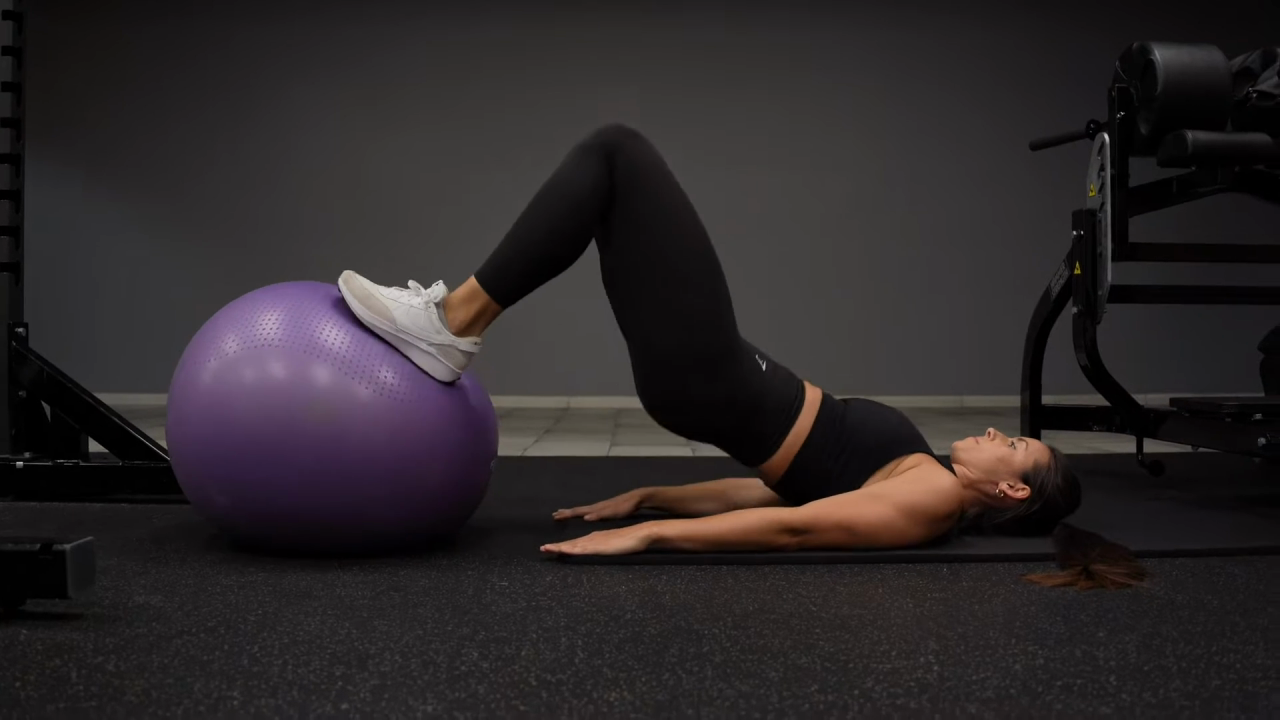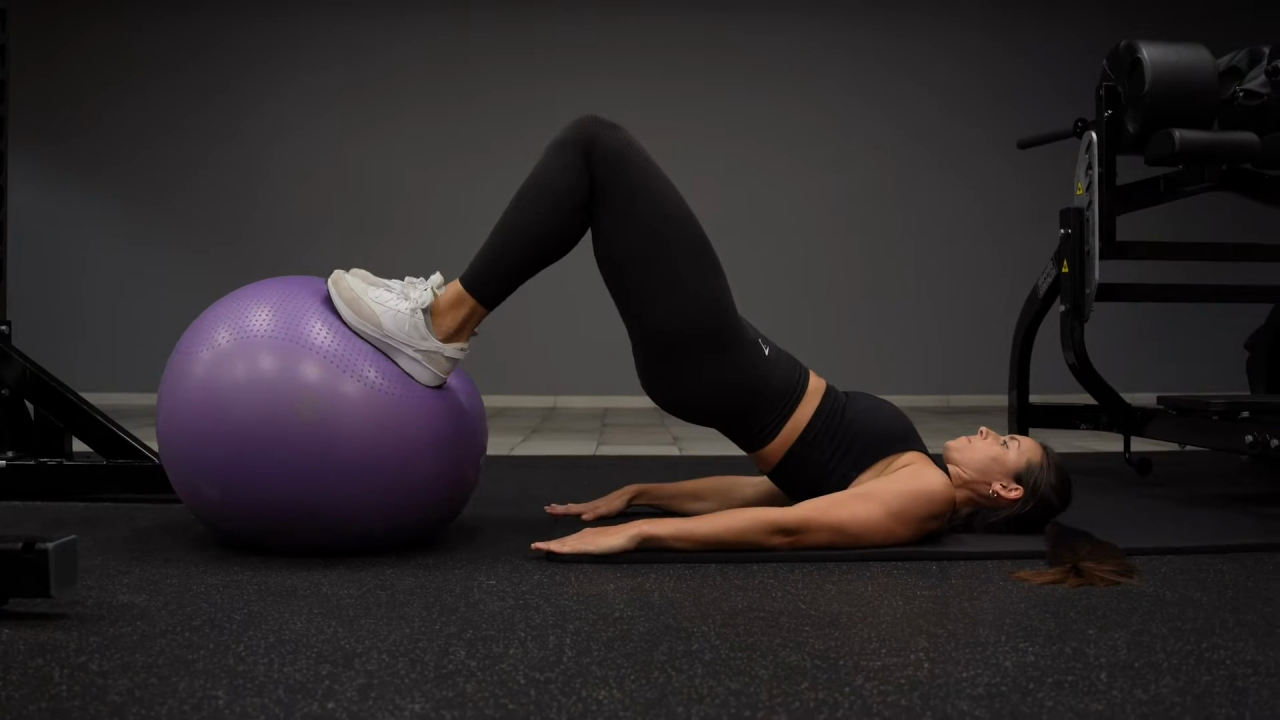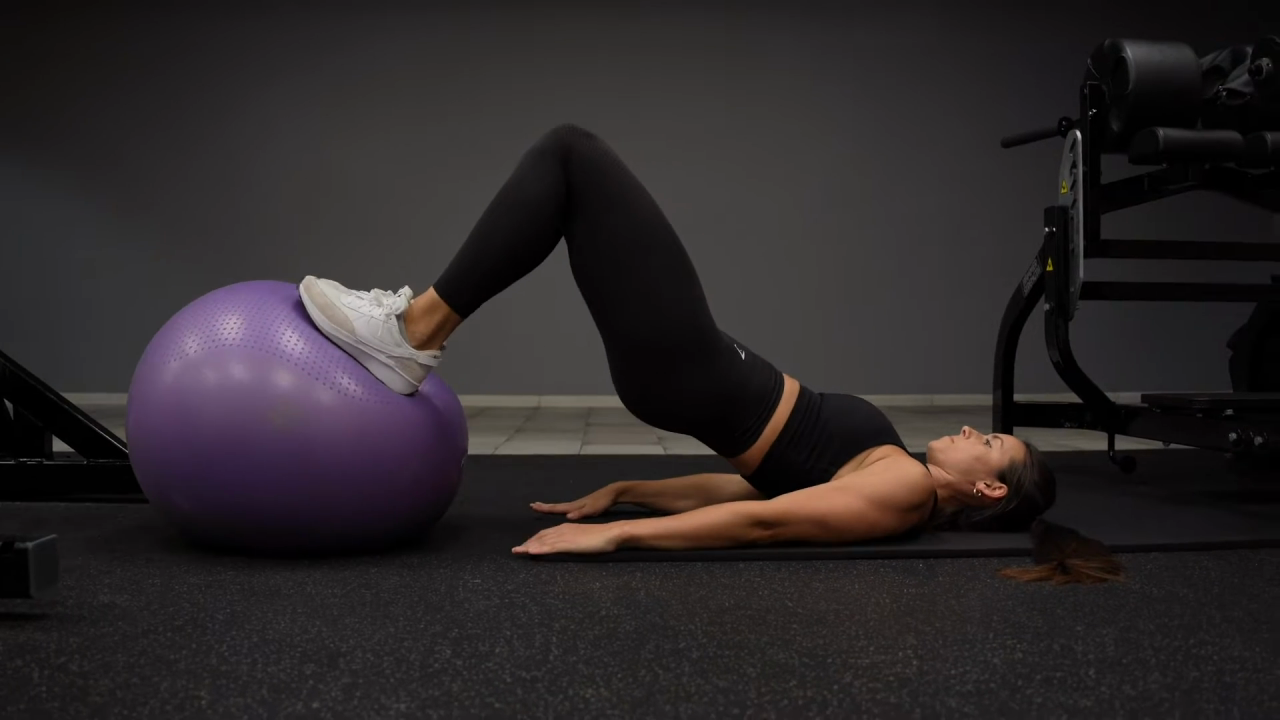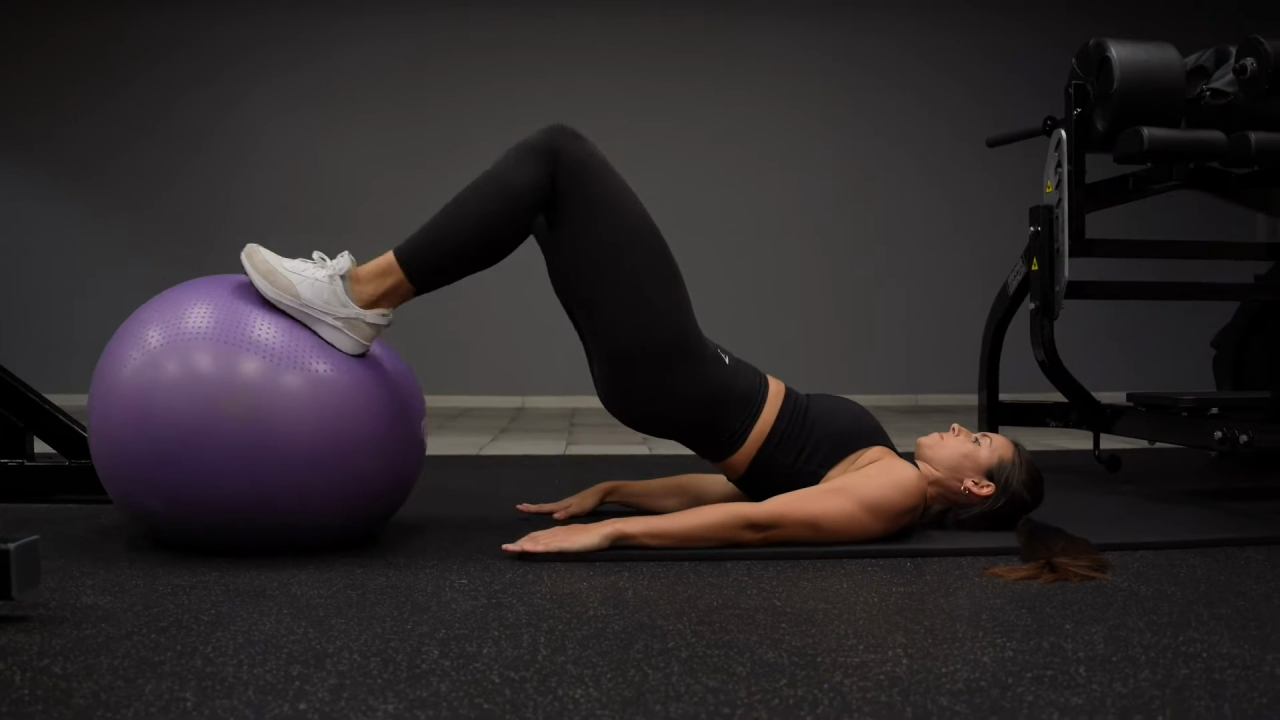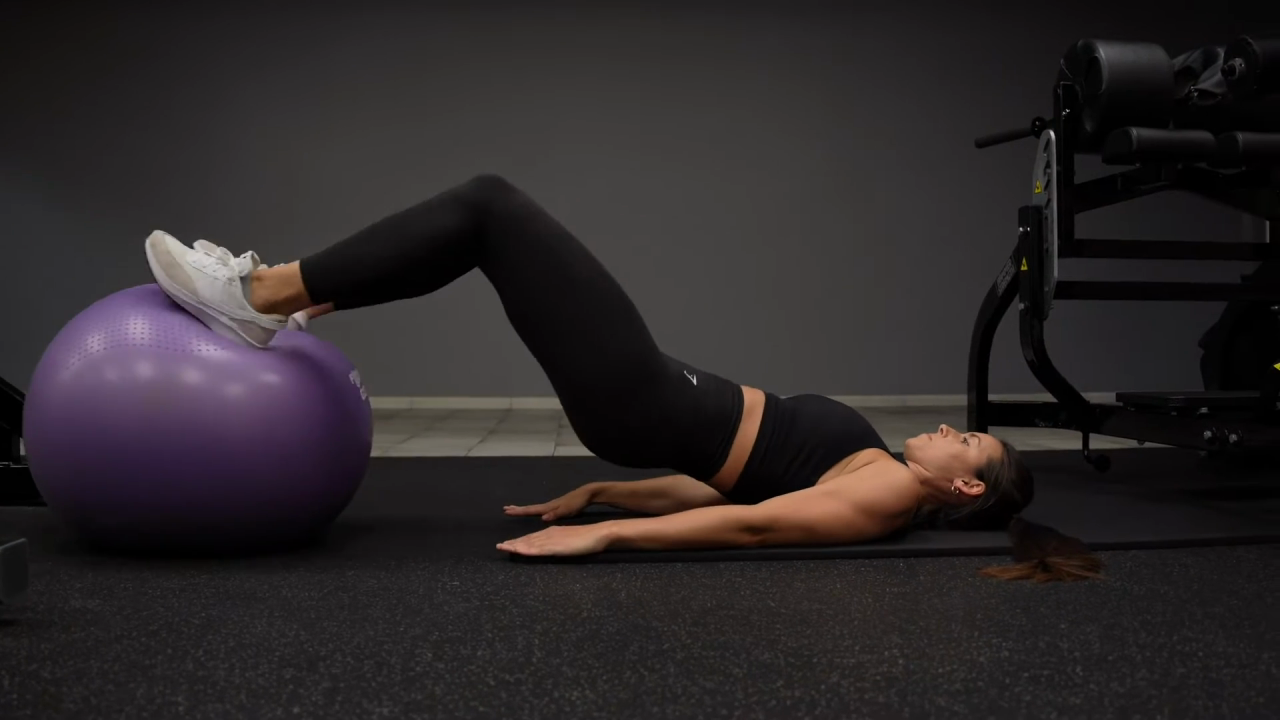
dt=0.3s
person 1, frame 1
left shoulder: (932, 499)
right shoulder: (926, 482)
left elbow: (794, 526)
left wrist: (650, 534)
left hip: (704, 376)
right hip: (714, 381)
left knee: (616, 150)
right knee: (618, 173)
left ankle: (453, 324)
right ankle: (454, 317)
person 1, frame 2
left shoulder: (925, 496)
right shoulder: (919, 482)
left elbow: (783, 526)
left wrist: (638, 534)
left hip: (703, 358)
right hip: (712, 364)
left knee: (592, 144)
right knee: (594, 161)
left ankle: (442, 326)
right ankle: (441, 315)
person 1, frame 3
left shoulder: (907, 491)
right shoulder: (898, 479)
left elbow: (765, 521)
left wrist: (619, 535)
left hip: (680, 370)
right hip: (688, 372)
left knee: (569, 150)
right knee: (573, 173)
left ankle: (415, 332)
right ankle: (415, 326)
person 1, frame 4
left shoulder: (896, 493)
right shoulder: (887, 480)
left elbow: (755, 522)
left wrist: (610, 534)
left hip: (666, 374)
right hip: (675, 379)
left knee: (558, 152)
right knee: (553, 181)
left ankle: (360, 293)
right ankle: (367, 292)
person 1, frame 5
left shoulder: (890, 495)
right shoulder: (878, 475)
left elbow: (754, 523)
left wrist: (606, 537)
right wrist: (595, 493)
left hip: (636, 400)
right hip: (652, 400)
left knee: (489, 201)
right knee: (487, 220)
left ankle: (256, 298)
right ankle: (280, 301)
